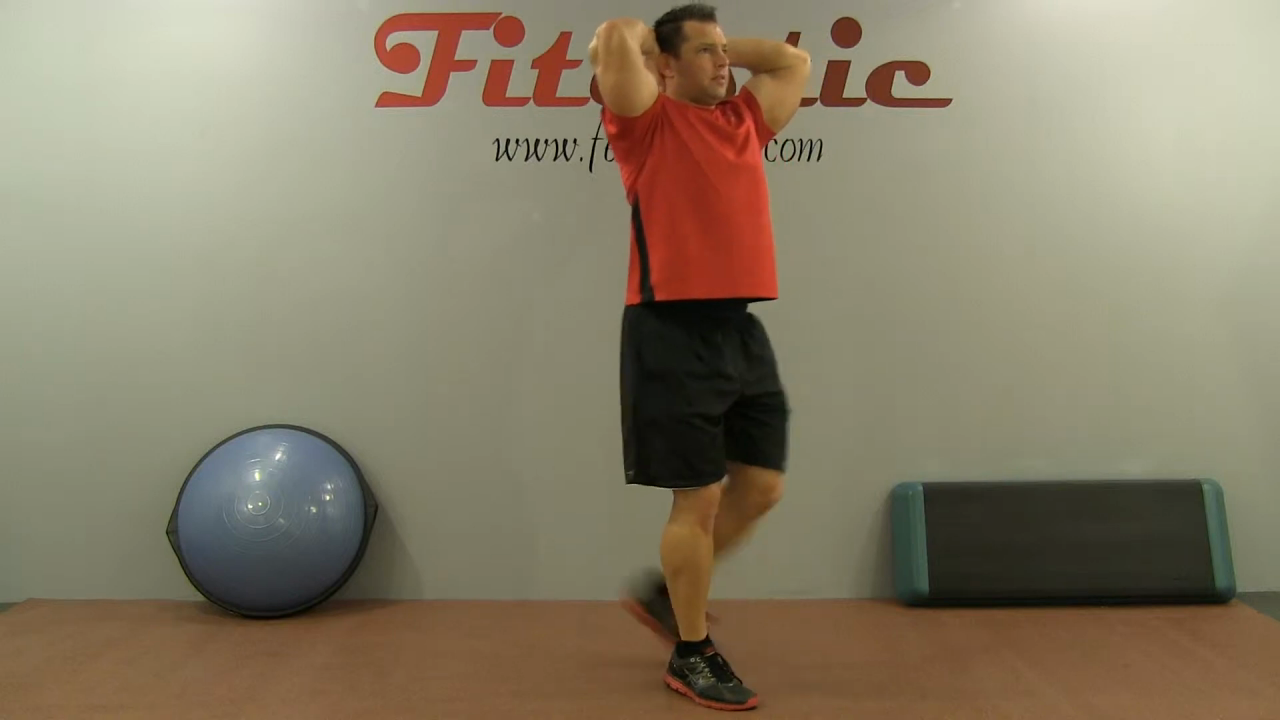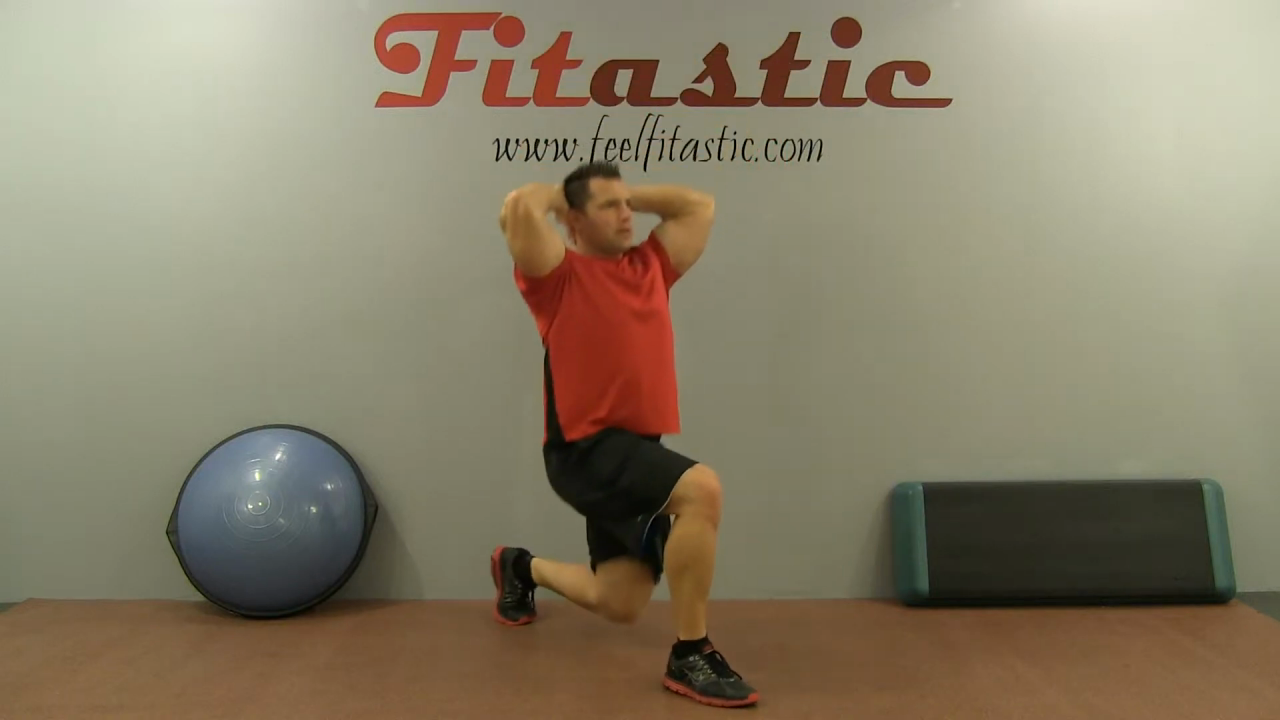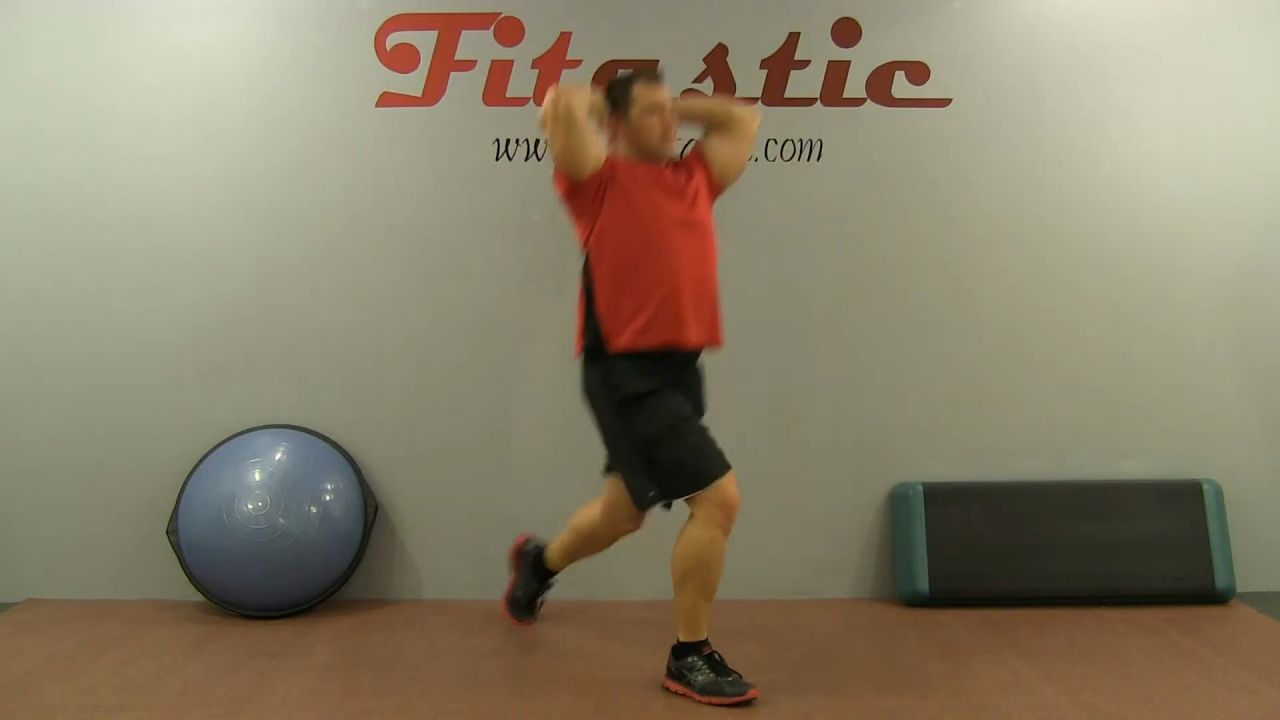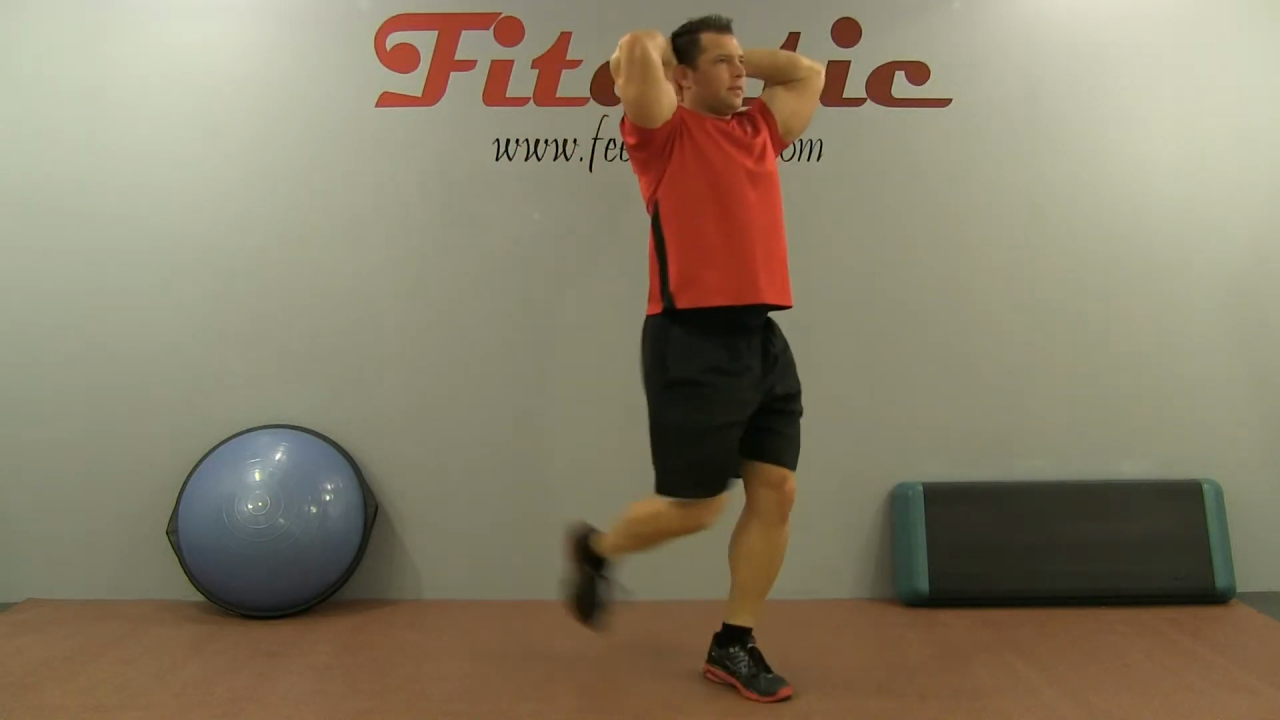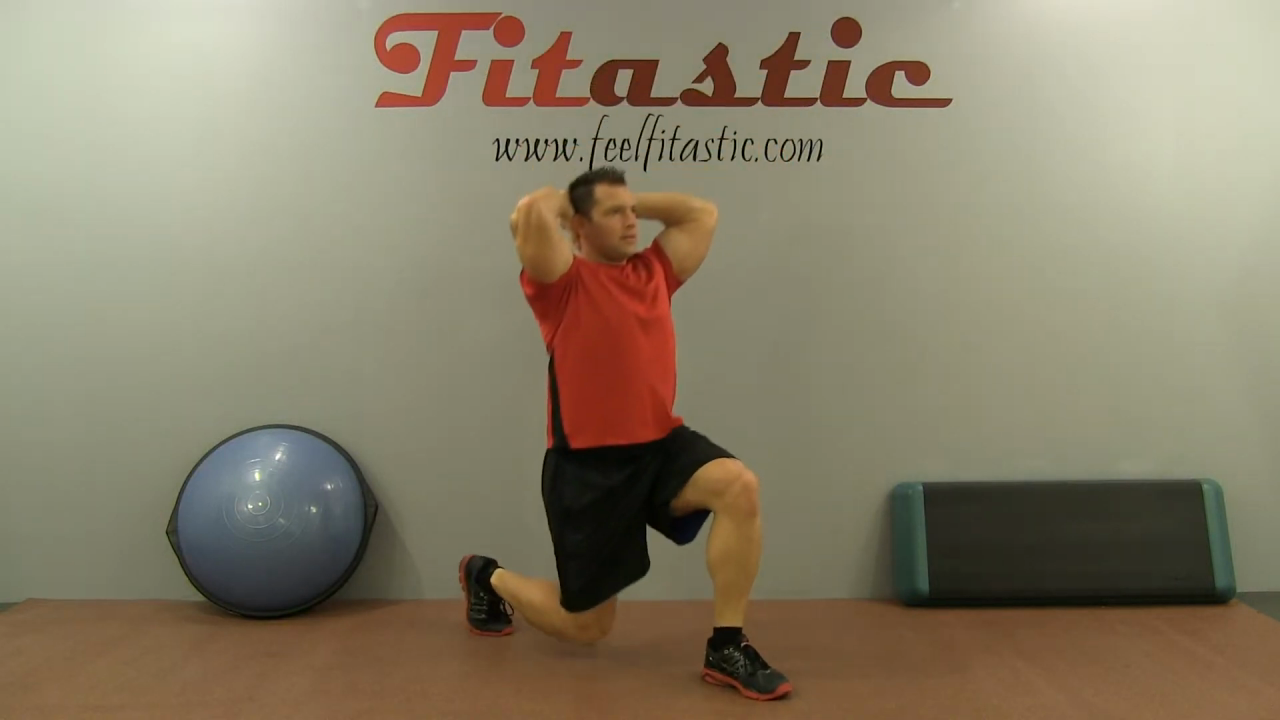
dt=1s
person 1, frame 1
left shoulder: (744, 120)
right shoulder: (649, 122)
left elbow: (794, 62)
left hip: (739, 327)
right hip: (671, 330)
left knee: (761, 489)
right knee: (701, 497)
left ankle: (669, 593)
right ankle: (691, 656)
person 1, frame 2
left shoulder: (651, 265)
right shoulder: (559, 275)
left elbow: (700, 205)
right elbow: (518, 209)
left wrist: (627, 193)
right wrist: (559, 193)
left hip: (638, 446)
right hip: (585, 448)
left knee: (619, 601)
right knee: (702, 490)
left ankle: (521, 568)
right ankle: (690, 656)
person 1, frame 3
left shoulder: (694, 177)
right shoulder: (600, 181)
left elbow: (744, 120)
right elbow: (559, 109)
left wrist: (677, 107)
right wrist: (597, 100)
left hip: (679, 367)
right hip: (627, 371)
left knee: (625, 504)
right knee: (718, 496)
left ankle: (537, 562)
right ankle: (689, 655)
person 1, frame 4
left shoulder: (758, 130)
right shoulder: (665, 133)
left elbow: (809, 73)
right elbow: (635, 53)
left wrist: (737, 61)
right wrist: (658, 51)
left hip: (760, 335)
right hip: (691, 339)
left knee: (775, 496)
right knee: (695, 505)
left ankle: (733, 645)
right ankle: (595, 551)
person 1, frame 5
left shoulder: (654, 270)
right shoulder: (562, 280)
left elbow: (702, 213)
right elbow: (531, 213)
left wrist: (629, 199)
right wrist: (564, 200)
left hip: (660, 444)
right hip: (587, 463)
left knee: (739, 489)
right knee: (586, 625)
left ankle: (727, 648)
right ankle: (488, 577)
